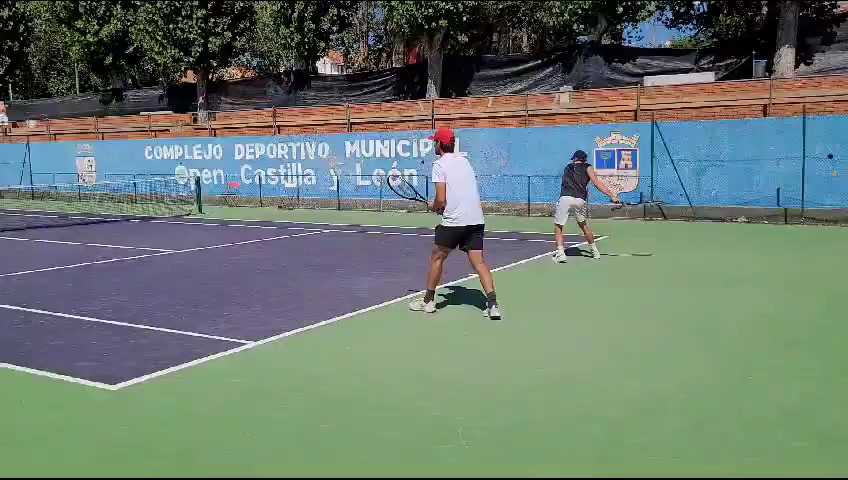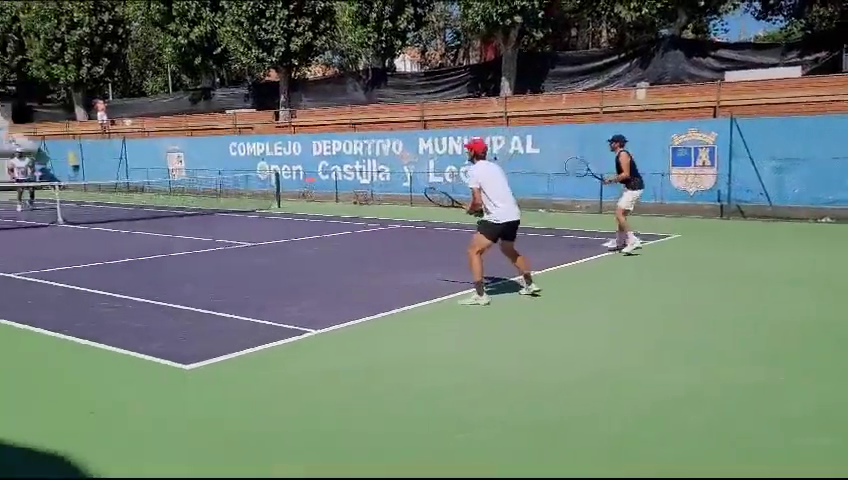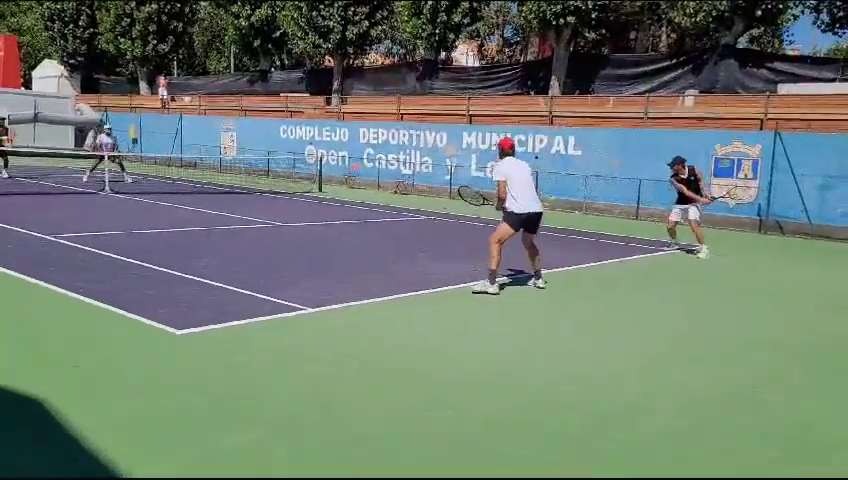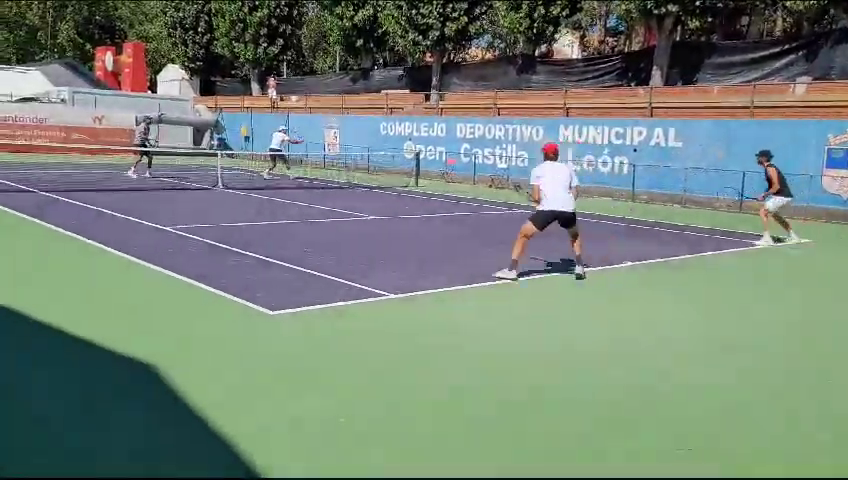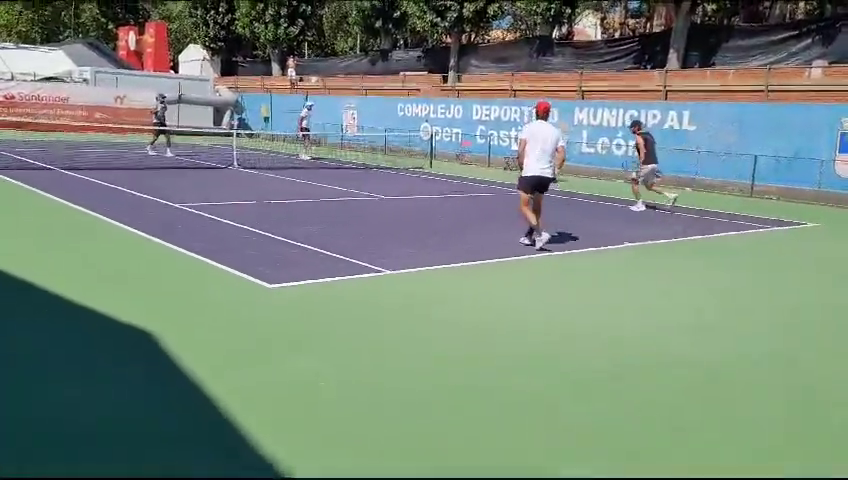
dt=1s
person 1, frame 1
left shoulder: (440, 164)
right shoulder: (464, 161)
left elbow: (441, 199)
left wrist: (433, 205)
left hip: (453, 222)
right hip: (476, 220)
left knee: (437, 258)
right knee: (479, 263)
left ankle: (428, 301)
right ankle: (493, 305)
person 1, frame 2
left shoulder: (473, 171)
right shoulder: (495, 167)
left elbow: (477, 202)
left wrist: (471, 210)
right wrist: (480, 209)
left hip: (496, 219)
right hip: (514, 215)
left knee: (474, 252)
right knee: (509, 250)
left ankle: (480, 294)
right ankle: (530, 284)
person 1, frame 3
left shoulder: (500, 166)
right shoulder: (524, 165)
left elbow: (501, 194)
left wrist: (501, 205)
left hip: (519, 211)
right hip: (536, 210)
left knee: (495, 241)
right knee: (529, 243)
left ankle: (491, 282)
right ankle: (538, 278)
person 1, frame 4
left shoulder: (538, 169)
right shoulder: (568, 169)
left elbow: (536, 197)
right elbow: (575, 193)
left wrist: (539, 202)
left hip: (547, 209)
right hip: (568, 210)
left knee: (522, 235)
right knee: (574, 235)
left ankle: (511, 270)
right ankle: (579, 267)
person 1, frame 5
left shoulder: (529, 127)
right shoulder: (556, 131)
left elbow: (521, 151)
right elbow: (561, 155)
left wrist: (521, 166)
right wrist: (555, 171)
left hip: (530, 173)
right hip: (547, 175)
left knee: (524, 206)
right knee: (536, 205)
left ankle: (540, 233)
right ankle: (530, 236)
